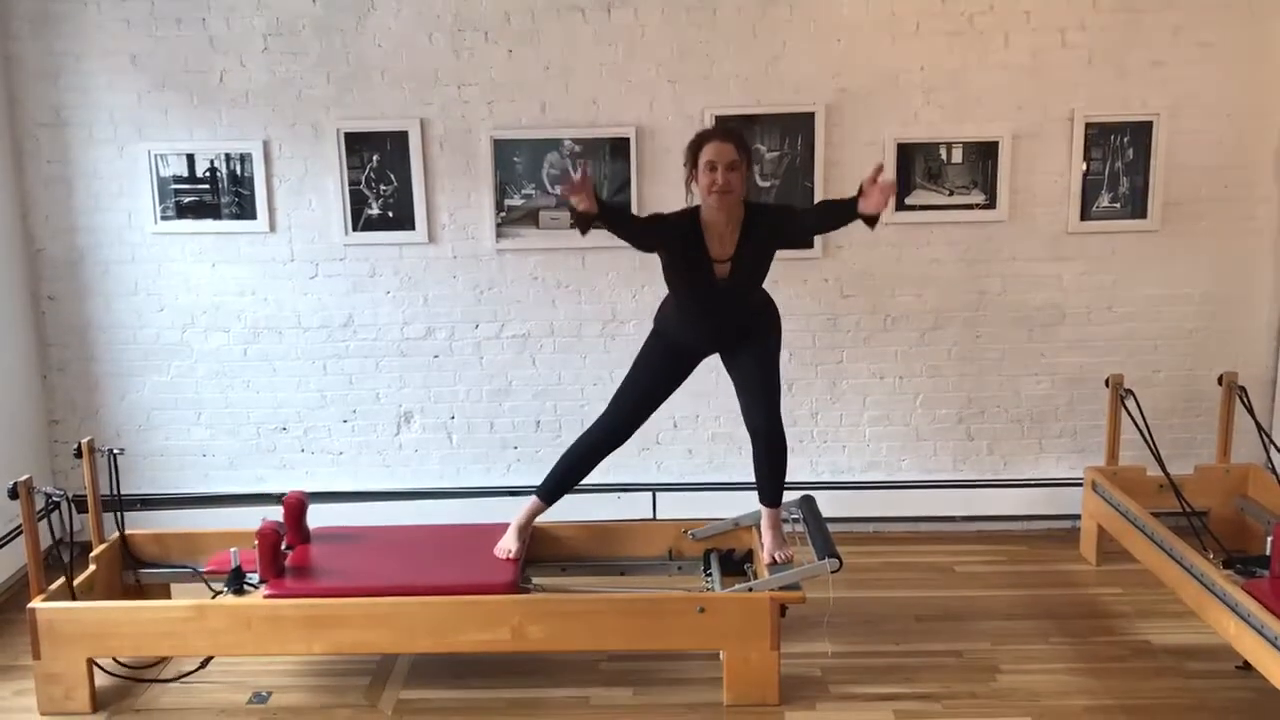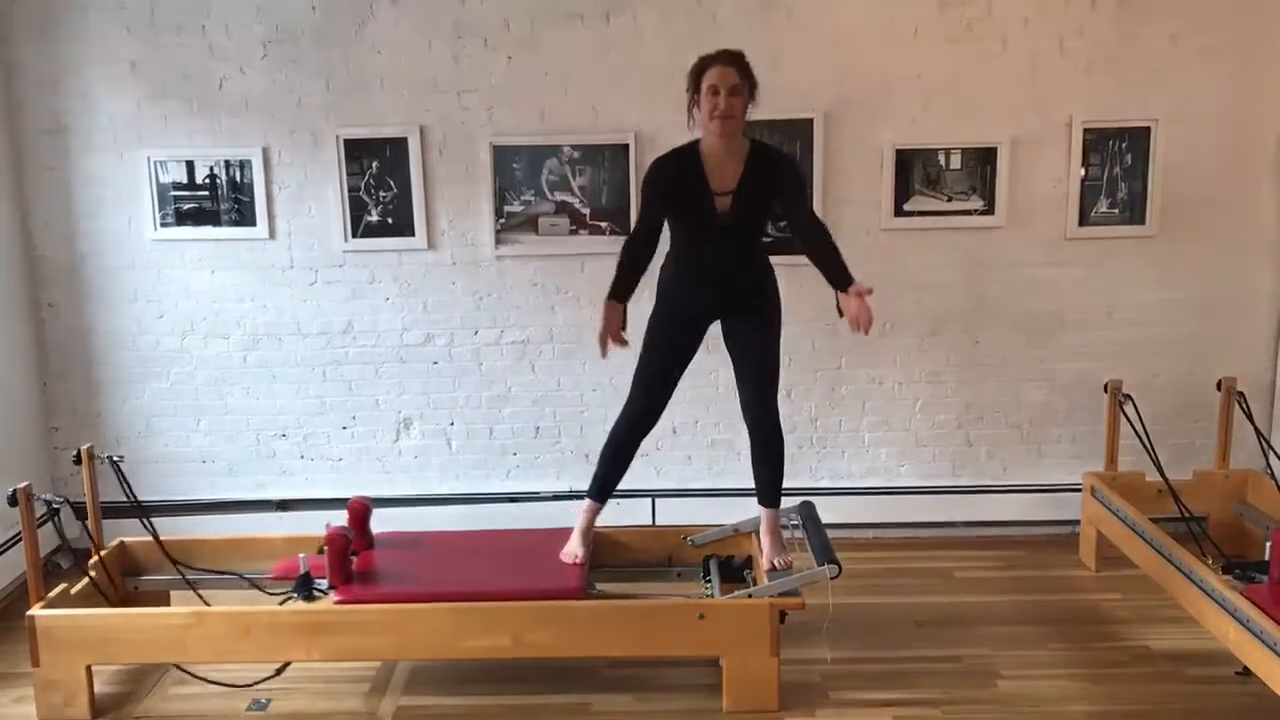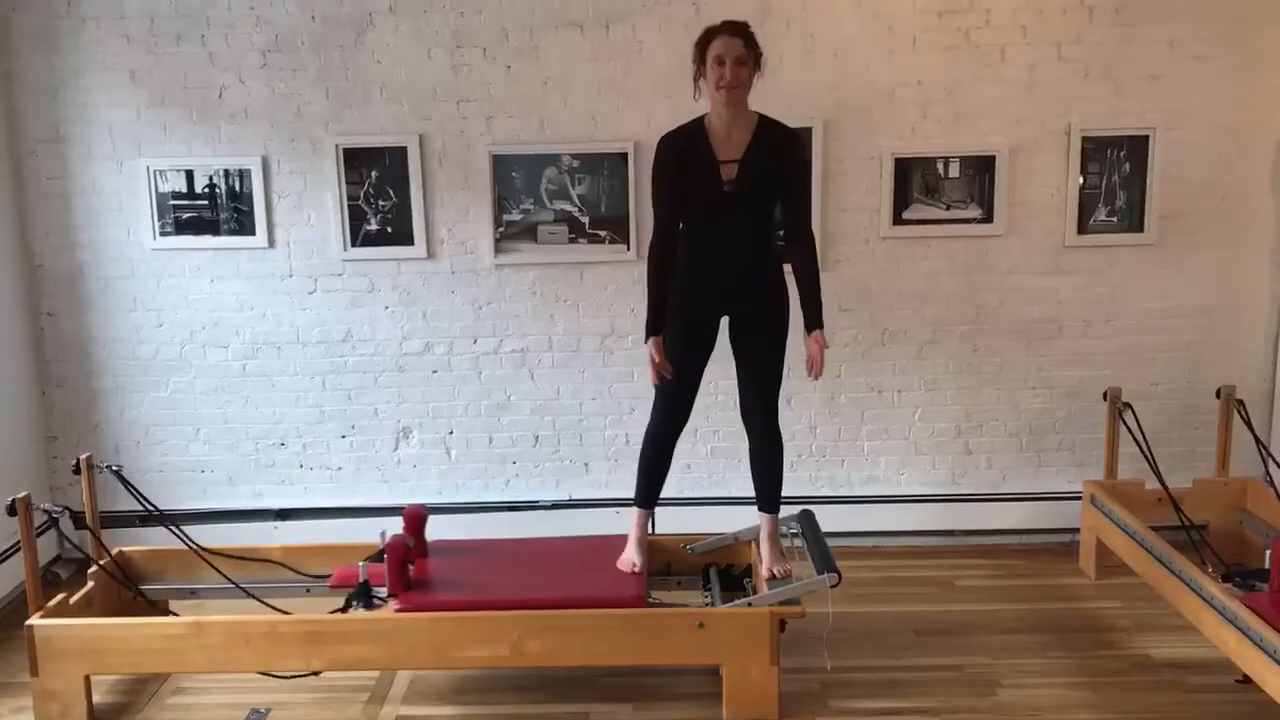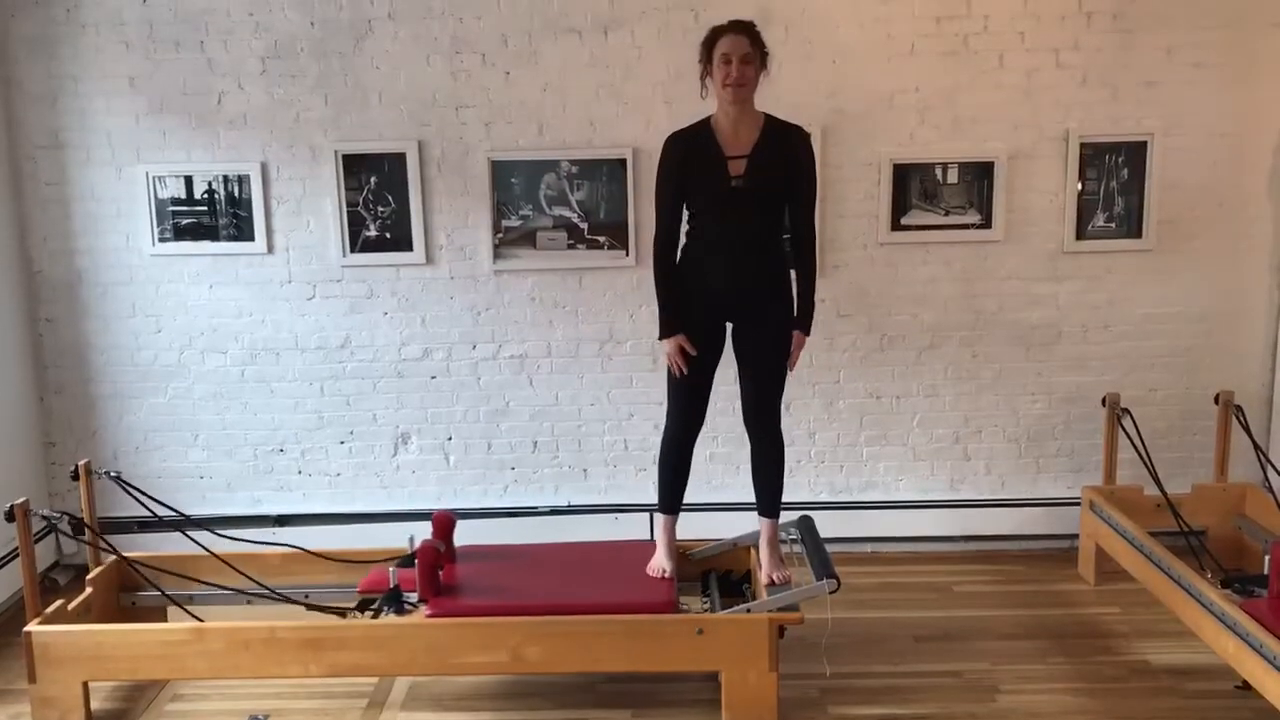
dt=0.5s
person 1, frame 1
left shoulder: (769, 223)
right shoulder: (673, 229)
left elbow: (816, 218)
right elbow: (630, 228)
left wrist: (861, 207)
right wrist: (592, 210)
left hip: (751, 333)
right hip: (679, 335)
left knee: (766, 425)
right knee: (614, 425)
left ankle: (771, 526)
right ankle: (526, 517)
person 1, frame 2
left shoulder: (774, 167)
right shoulder: (670, 169)
left elbow: (807, 227)
right elbow: (644, 235)
left wrist: (844, 287)
right wrist: (616, 301)
left hip: (751, 300)
right hip: (682, 299)
left knee: (762, 413)
right knee: (640, 411)
left ankle: (770, 529)
right ankle: (585, 522)
person 1, frame 3
left shoulder: (782, 144)
right shoulder: (676, 147)
left elbow: (799, 235)
right elbow: (663, 239)
left wrist: (813, 322)
right wrist: (654, 327)
left hip: (759, 294)
right hip: (692, 293)
left knee: (761, 416)
right knee: (668, 414)
left ankle: (769, 536)
right ankle: (639, 531)
person 1, frame 4
left shoulder: (790, 142)
right shoulder: (682, 146)
left elbow: (803, 234)
right elbow: (665, 239)
left wrist: (802, 317)
right wrist: (668, 324)
left hip: (765, 299)
right hip: (698, 297)
left knee: (763, 421)
right knee: (683, 420)
left ankle: (769, 542)
right ankle: (666, 537)
